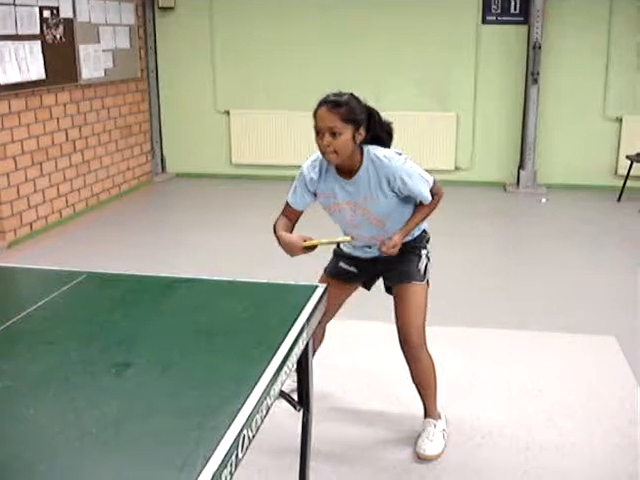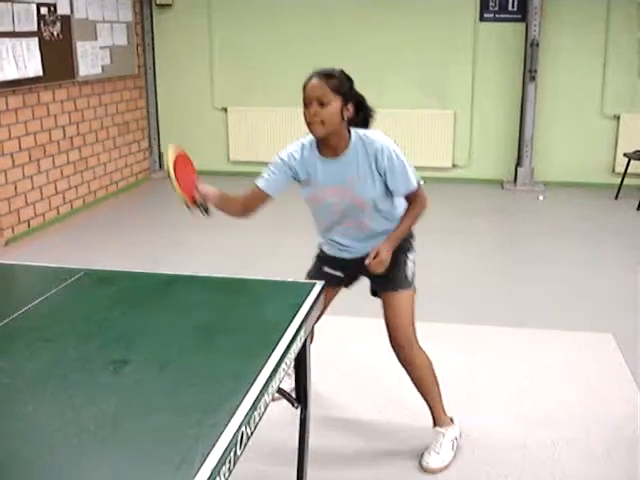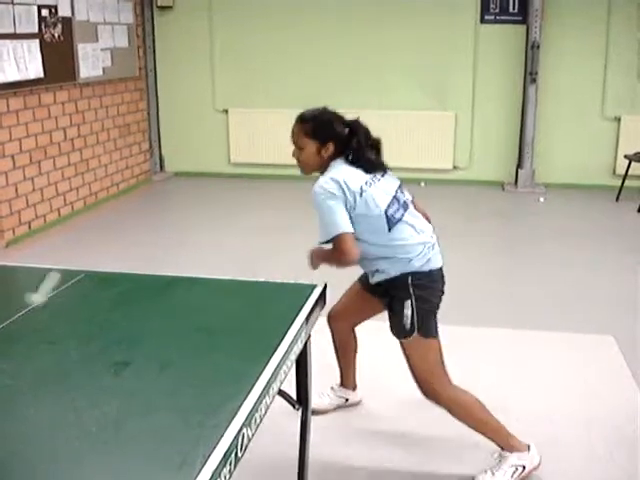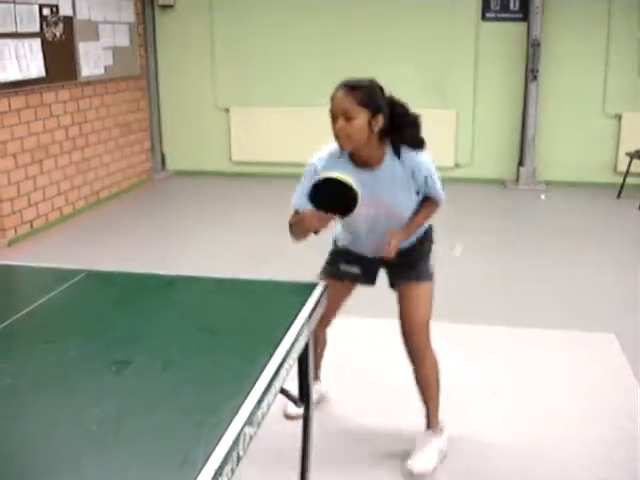
dt=0.7s
person 1, frame 1
left shoulder: (390, 166)
right shoulder: (313, 171)
left elbow: (435, 194)
right elbow: (285, 216)
left wrist: (402, 234)
right wrist: (285, 237)
left hip: (405, 247)
right hip: (354, 250)
left knee: (411, 338)
left ankle: (433, 418)
person 1, frame 2
left shoulder: (378, 148)
right shoulder: (297, 157)
left elbow: (418, 201)
right elbow: (245, 205)
left wrist: (388, 244)
right wrist: (210, 193)
left hip: (388, 247)
right hip: (336, 250)
left knee: (403, 343)
left ankle: (445, 425)
person 1, frame 3
left shoulder: (326, 187)
right shoulder: (363, 169)
left elbow: (347, 254)
right elbow: (418, 212)
left wrist: (321, 255)
left hip: (410, 278)
right hip: (392, 269)
left knee: (434, 386)
right knee: (338, 319)
right ankle: (347, 390)
person 1, frame 4
left shoulder: (414, 160)
right shoulder: (324, 165)
left elbow: (433, 200)
right elbow: (295, 229)
left wrist: (402, 233)
right wrist: (307, 222)
left hip: (408, 248)
right hip: (352, 247)
left knee: (417, 339)
right knee: (314, 318)
left ankle: (434, 431)
right ankle: (312, 385)
